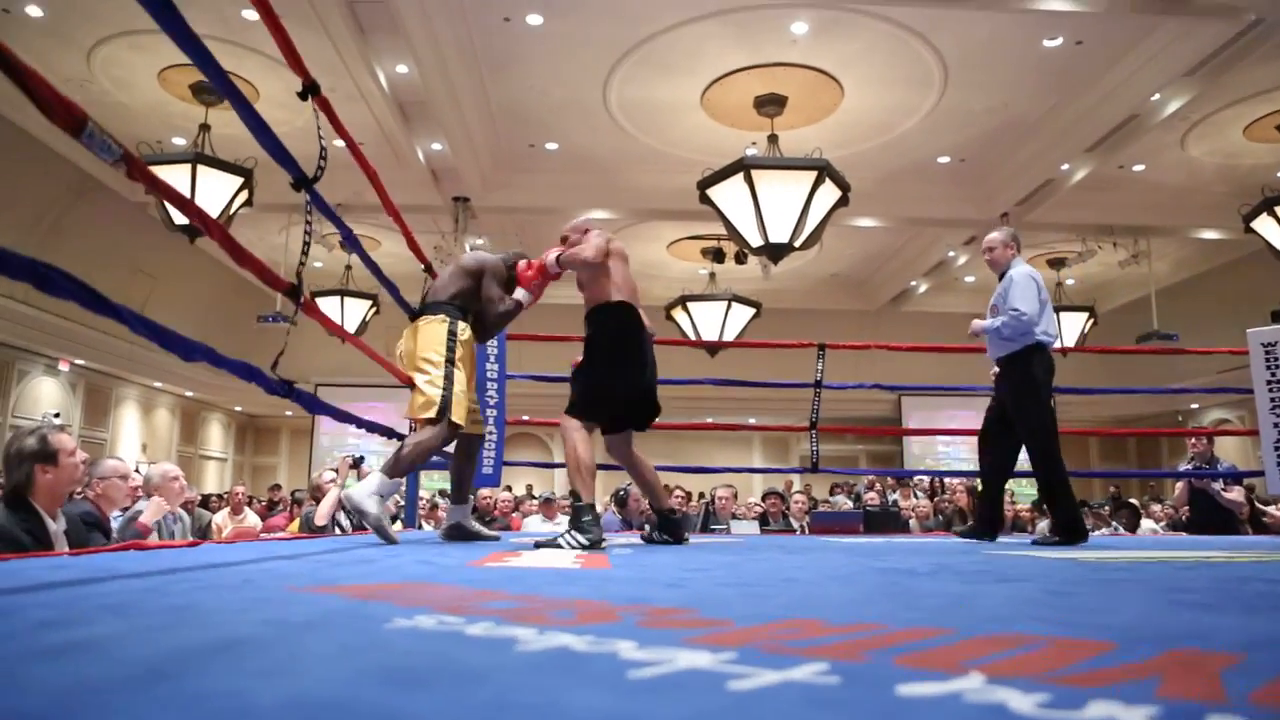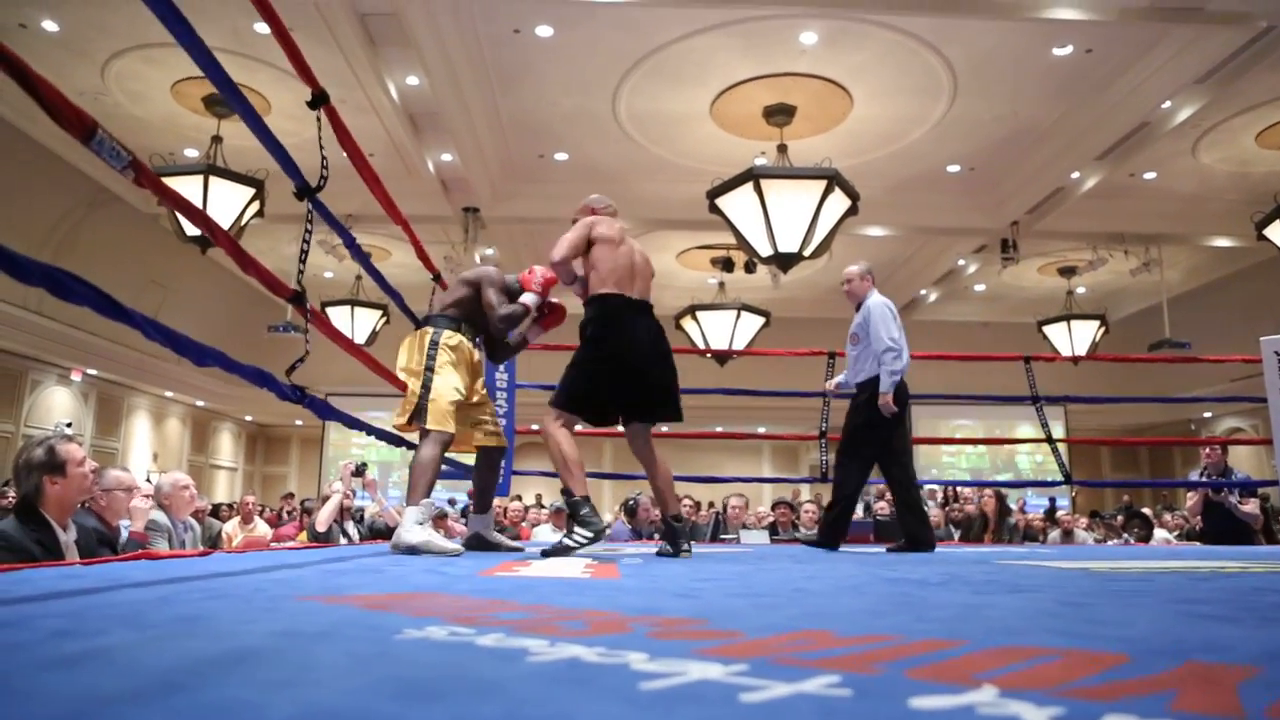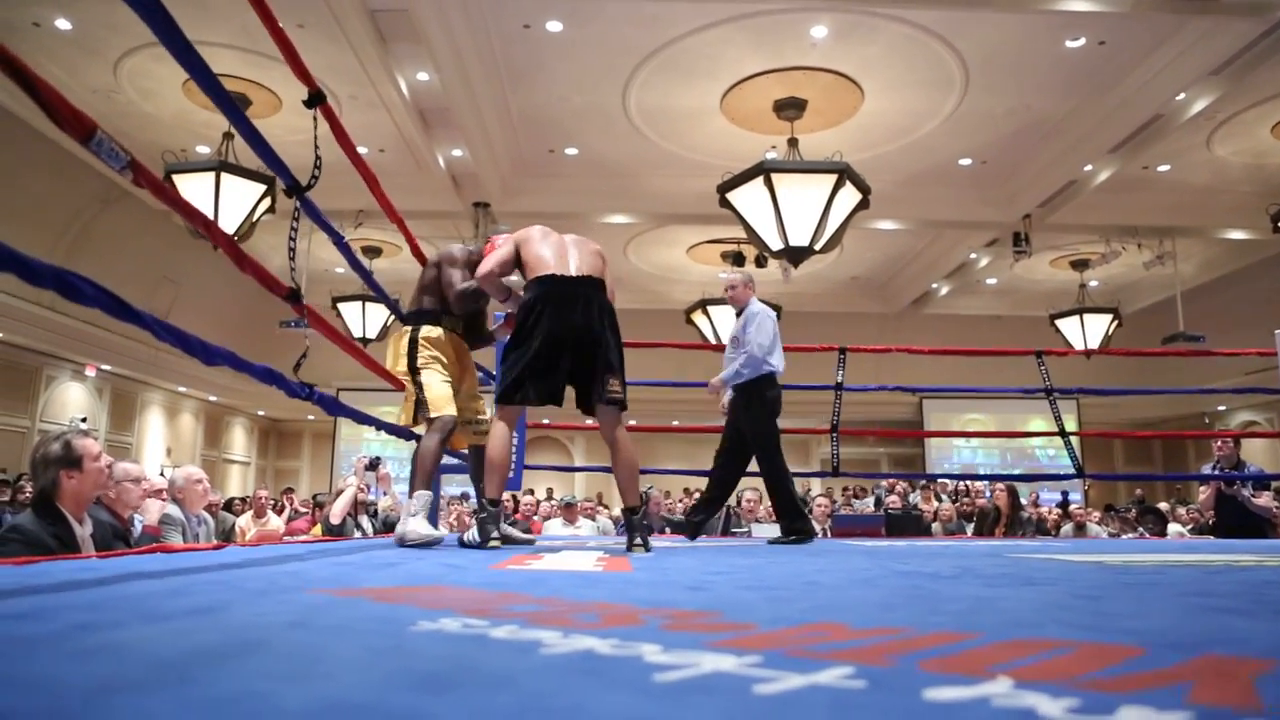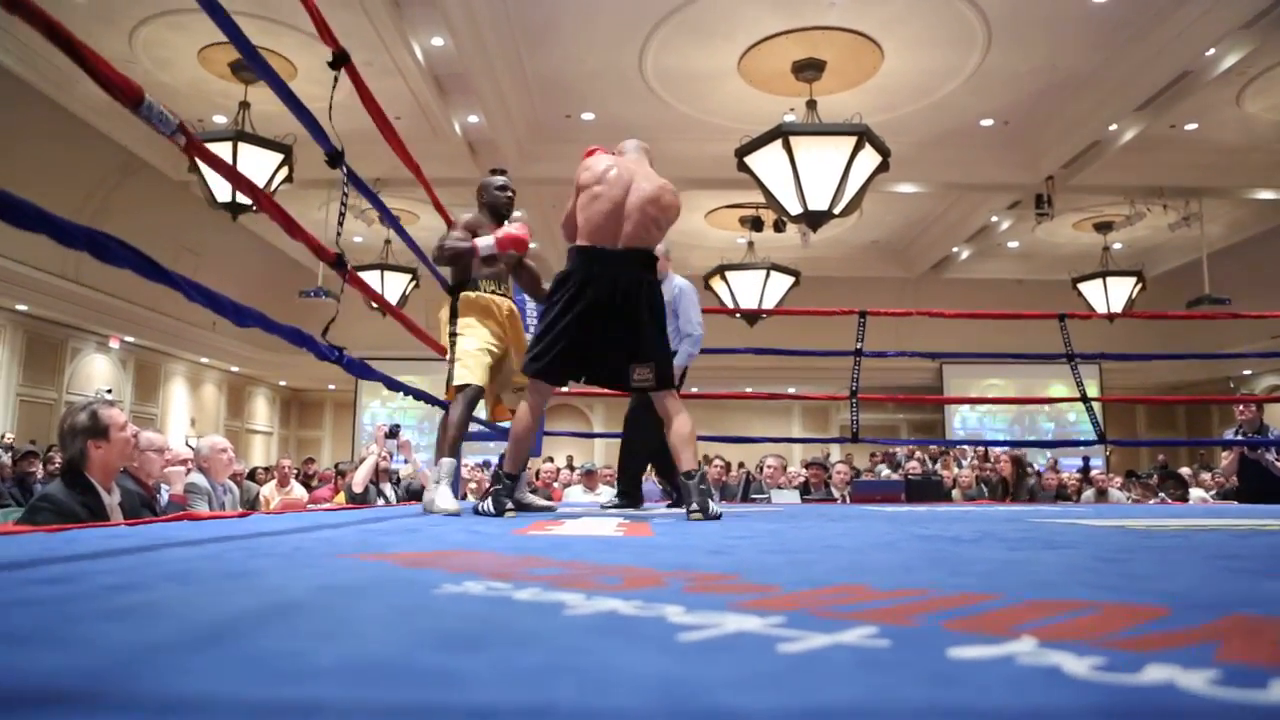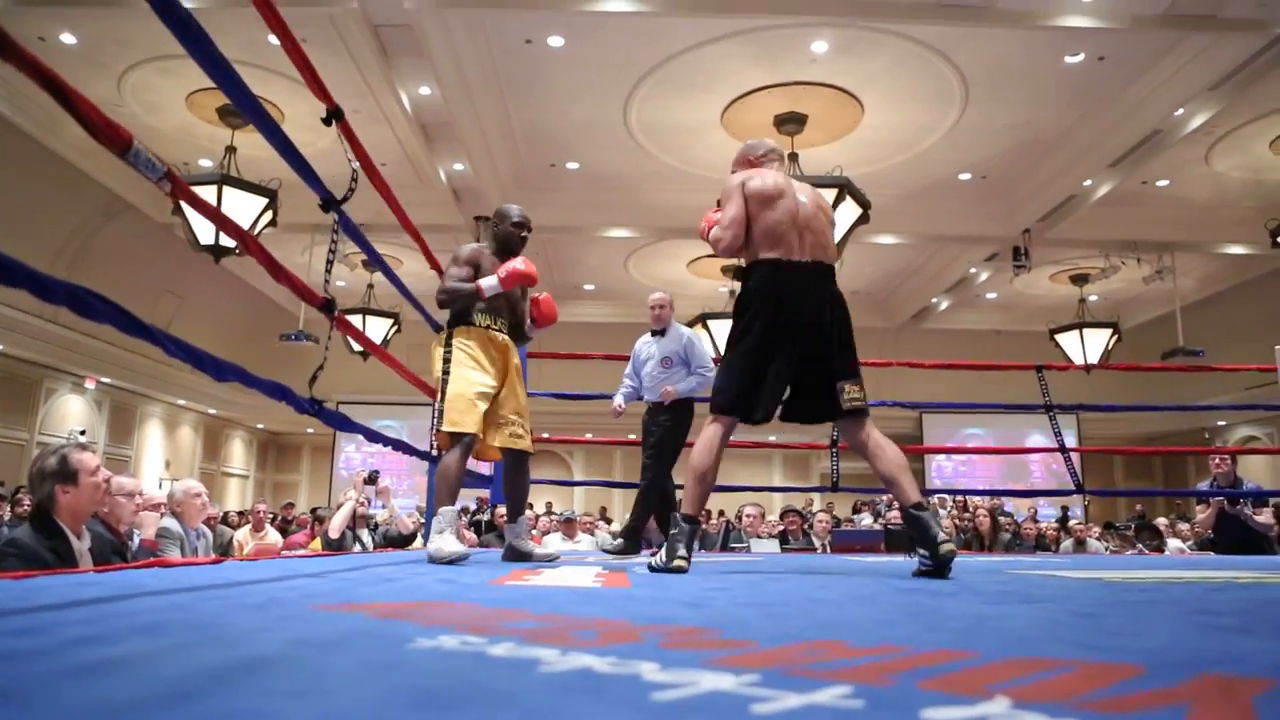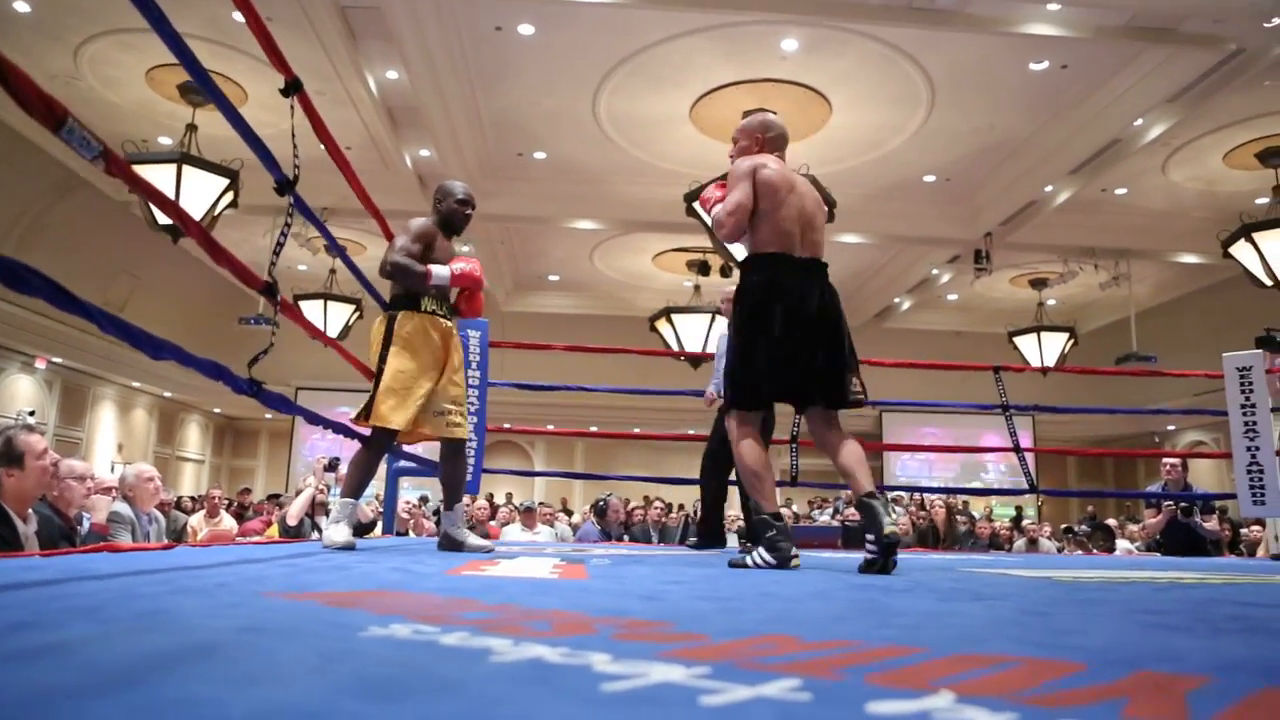
dt=0.7s
person 1, frame 1
left shoulder: (600, 239)
right shoulder: (611, 266)
left elbow: (586, 259)
right elbow: (646, 327)
left wrist: (552, 260)
left hip: (613, 338)
right hip: (632, 347)
left knee: (573, 425)
right knee: (619, 448)
left ankle: (586, 522)
right ankle: (670, 523)
person 1, frame 2
left shoulder: (594, 224)
right shoulder: (639, 253)
left elbow: (557, 260)
left wrist: (575, 280)
left hip: (608, 331)
right hip: (647, 335)
left knee: (555, 423)
right knee: (641, 443)
left ankle: (585, 516)
right ankle: (677, 533)
person 1, frame 3
left shoulder: (526, 236)
right shoulder: (592, 248)
left elbow: (484, 274)
left wrist: (513, 301)
left hip: (547, 304)
right hip: (594, 307)
left knee: (505, 415)
right knee: (612, 426)
left ankle: (489, 521)
right ankle: (635, 528)
person 1, frame 4
left shoulder: (597, 165)
right shoulder: (668, 195)
left elbow: (570, 232)
left hip: (585, 278)
right hip: (637, 284)
left knee: (536, 391)
right knee: (666, 396)
left ankle: (502, 492)
right ankle: (695, 492)
person 1, frame 5
left shoulder: (744, 182)
right shoulder: (817, 200)
left elbow: (730, 245)
left wrist: (713, 230)
left hip: (769, 299)
right hip: (823, 301)
left knee: (718, 424)
right knee: (859, 428)
left ankle: (680, 541)
right ankle: (927, 528)
person 1, frame 6
left shoulder: (751, 169)
right shoulder: (809, 190)
left elbow: (732, 231)
left wrist: (716, 206)
left hip: (769, 294)
right hip: (817, 295)
left knee: (742, 423)
right knee: (824, 424)
left ankle: (776, 538)
right ankle: (871, 510)
person 2, frame 1
left shoulder: (473, 269)
right shoulder: (494, 264)
left elbow: (480, 331)
right elbow: (495, 317)
left wrist: (520, 296)
right wrist: (524, 293)
left hip: (443, 336)
right hip: (442, 332)
left knee: (471, 432)
right knee: (443, 425)
left ankle: (459, 520)
right ankle: (370, 492)
person 2, frame 2
left shoulder: (500, 298)
right shoulder: (491, 277)
left elbow: (498, 355)
right elbow: (499, 324)
left wrist: (535, 328)
right wrist: (532, 298)
left hip: (461, 354)
right hip: (441, 346)
left knee: (493, 443)
right knee: (438, 434)
left ankle: (480, 531)
right ankle: (412, 527)
person 2, frame 3
right shoulder: (456, 255)
left elbow: (473, 338)
right elbow: (458, 300)
left hip: (453, 349)
right hip: (425, 342)
left knee: (481, 436)
right knee: (442, 424)
right ankle: (413, 519)
person 2, frame 4
left shoulder: (512, 233)
right shoulder: (470, 222)
left elbow: (537, 291)
right elbow: (442, 252)
right wrist: (491, 243)
left hip: (504, 319)
right hip: (470, 311)
right knee: (467, 391)
left ankle: (516, 489)
right ankle: (439, 485)
person 2, frame 5
left shoulder: (519, 275)
right shoulder: (470, 255)
right elbow: (444, 296)
left wrist: (536, 323)
right wrist: (496, 284)
left hip: (504, 355)
right hip: (468, 345)
left knee: (518, 448)
right knee: (462, 437)
left ankle: (517, 540)
right ankle: (442, 533)
person 2, frame 6
left shoulder: (450, 253)
right shoulder: (420, 229)
right elbow: (390, 265)
left wrist: (461, 307)
right wrist: (446, 274)
left hip: (444, 338)
right hip: (409, 330)
left knee: (455, 436)
right knee: (385, 430)
left ankle: (453, 529)
right ankle: (339, 520)
person 3, frame 1
left shoulder: (1020, 276)
right shoulder: (1011, 280)
left elbow: (1022, 320)
left wrist: (985, 326)
right wrist: (1002, 364)
left hip: (1026, 370)
right hip: (1017, 371)
left knee: (1042, 447)
right knee: (993, 442)
left ankle: (1069, 527)
right ankle: (986, 521)
person 3, frame 2
left shoulder: (876, 306)
right shoulder: (865, 312)
left elbow: (890, 350)
left wrist: (885, 390)
right wrist: (839, 380)
left hip: (876, 395)
right hip: (875, 394)
left knee: (851, 461)
right knee: (896, 466)
left ankle: (831, 533)
right ankle: (918, 536)
person 3, frame 3
left shoulder: (758, 313)
right shoulder: (745, 318)
left elbow: (755, 355)
left wrist: (724, 378)
right wrist: (729, 394)
left hip: (758, 394)
right hip: (745, 395)
left knee: (770, 461)
right knee: (727, 461)
left ankle: (798, 527)
right ankle: (697, 521)
person 3, frame 4
left shoulder: (680, 289)
left elbow: (693, 332)
left wrist: (678, 365)
left knee: (637, 424)
right knee: (652, 428)
left ankle: (629, 492)
right ankle: (678, 488)
person 3, frame 5
left shoulder: (686, 337)
right shoulder: (642, 344)
left elbow: (706, 372)
right elbow: (632, 380)
left wrist: (678, 390)
right wrist: (620, 398)
left hip: (677, 411)
right hip: (653, 412)
left knee: (653, 472)
right knee: (657, 475)
left ankle: (632, 538)
person 3, frame 6
right shoulder: (725, 337)
right wrist: (713, 390)
right hip: (731, 409)
right knee: (711, 466)
left ankle: (755, 536)
right ankle: (708, 533)
